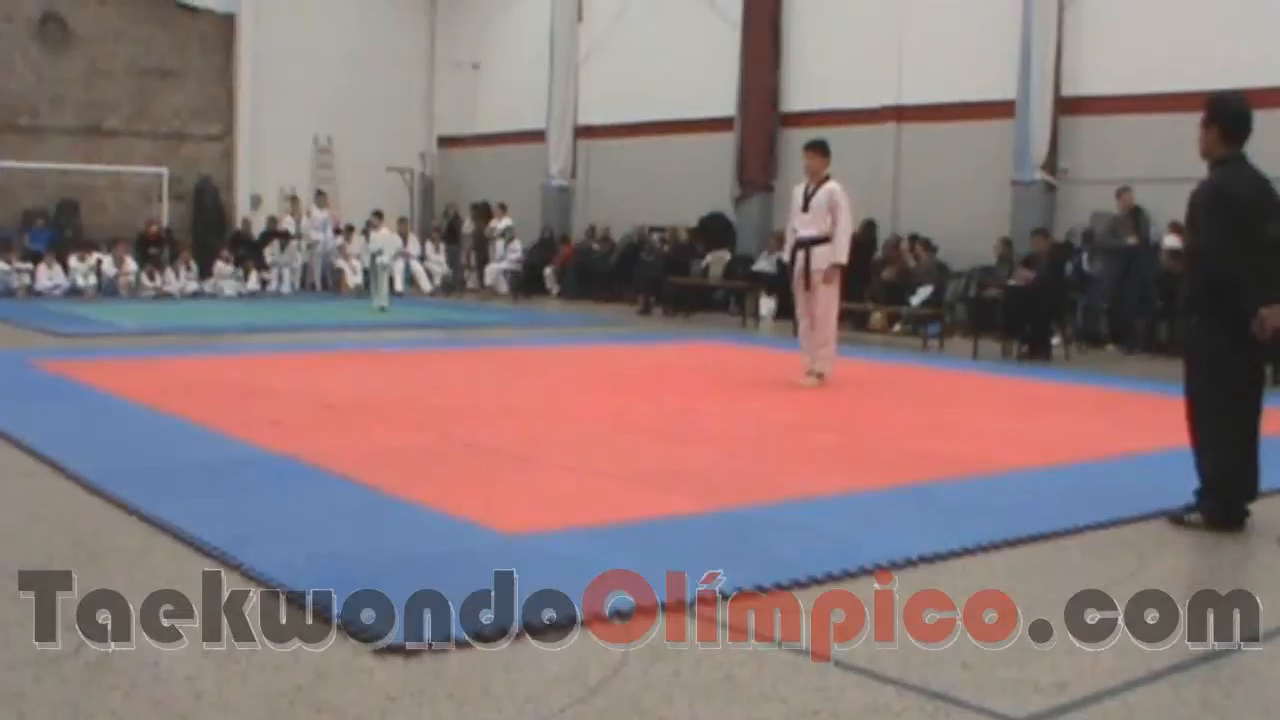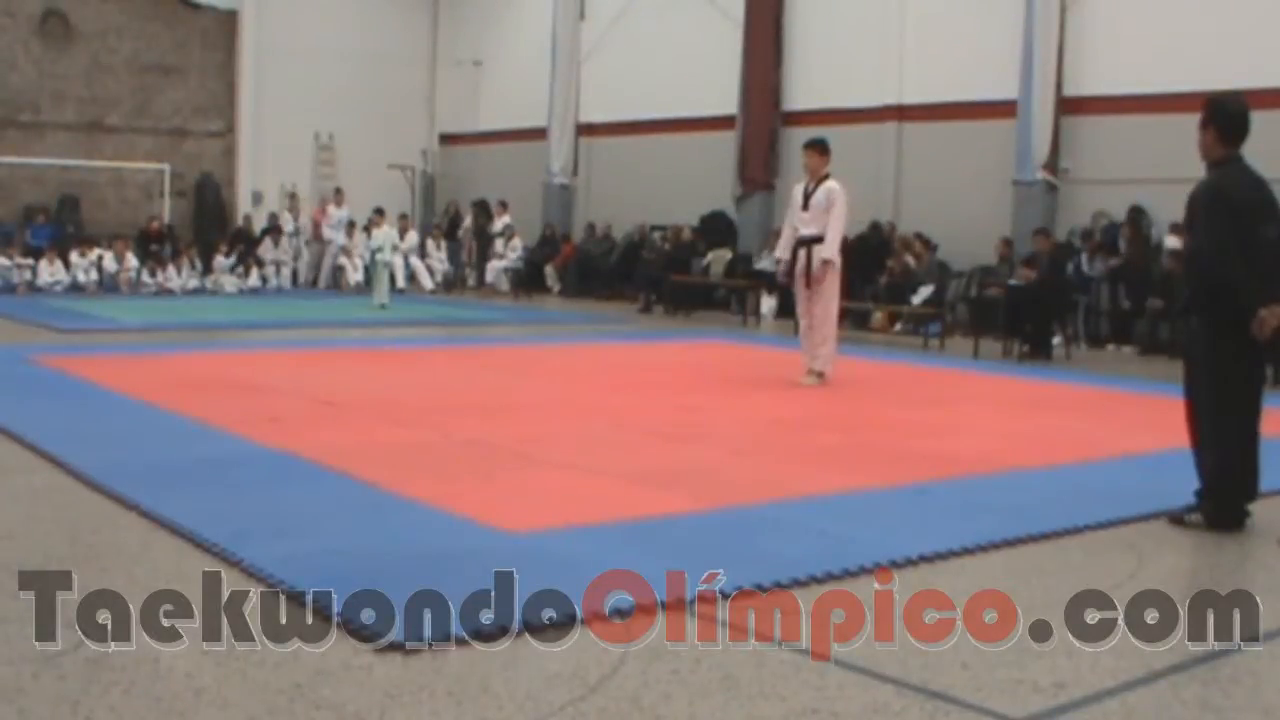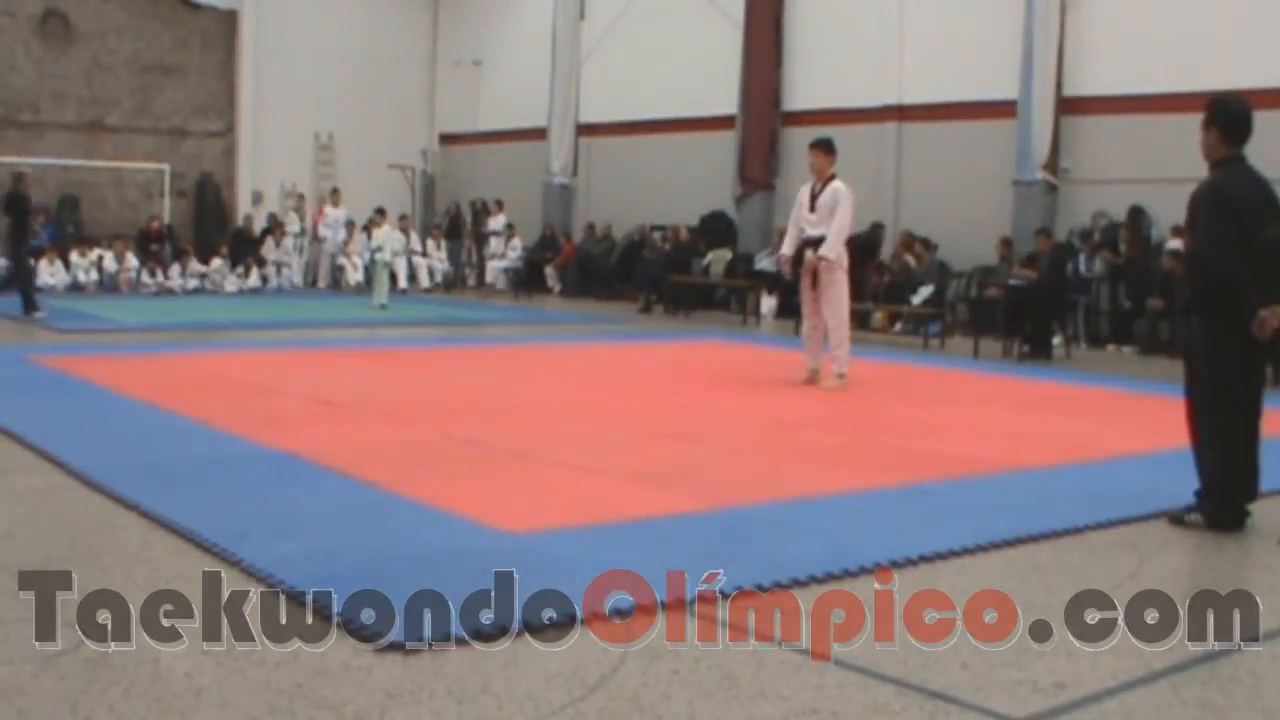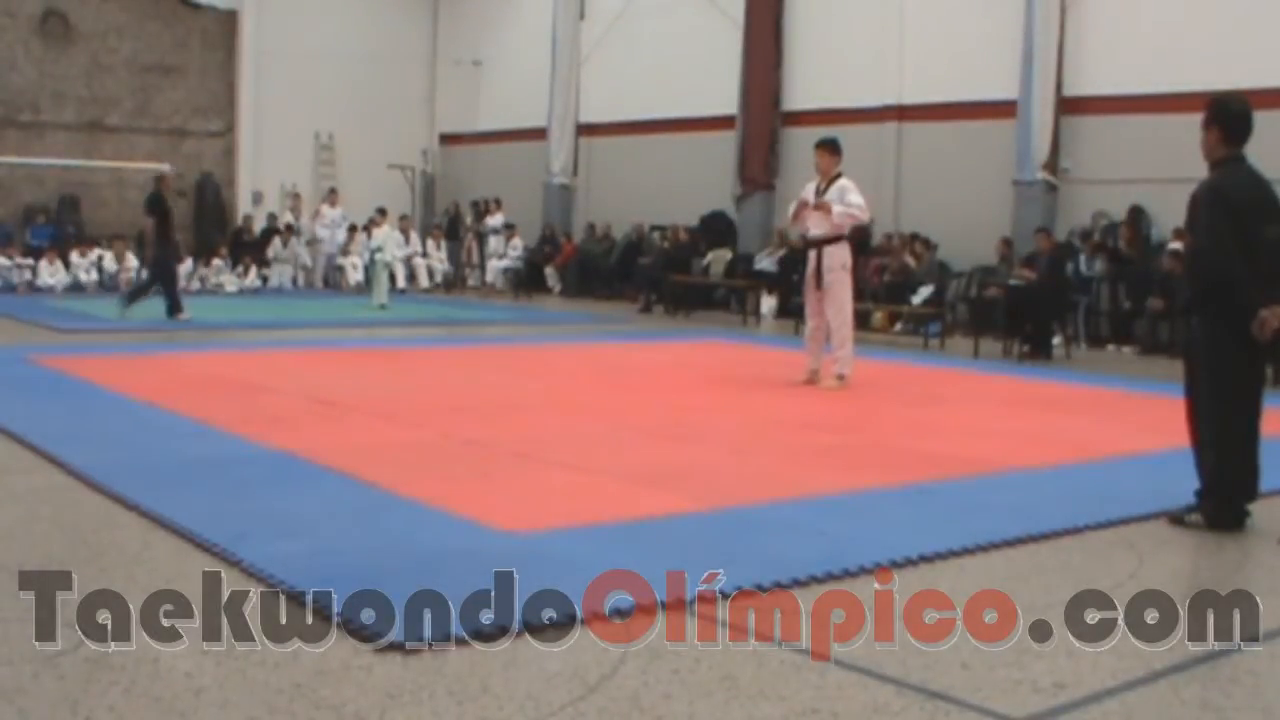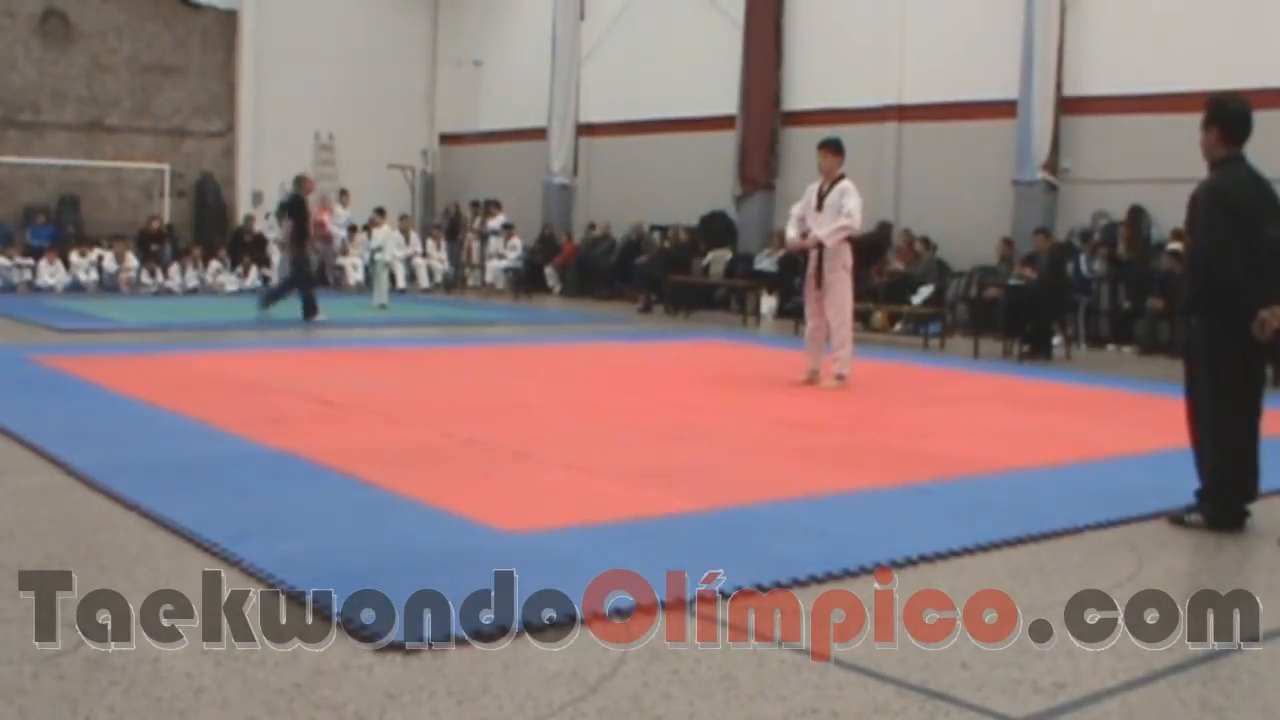
dt=1s
person 1, frame 1
left shoulder: (1212, 191)
left elbow: (1210, 261)
left hip: (1217, 316)
left knee: (1214, 409)
right knee: (1240, 406)
left ankle: (1220, 504)
right ankle: (1235, 498)
person 1, frame 2
left shoulder: (1211, 191)
left elbow: (1210, 262)
left hip: (1218, 316)
left knee: (1213, 410)
right knee: (1240, 407)
left ankle: (1220, 505)
right ankle: (1235, 499)
person 1, frame 3
left shoulder: (1213, 192)
left elbow: (1210, 262)
left hip: (1219, 317)
left knee: (1214, 410)
right knee: (1241, 407)
left ankle: (1220, 505)
right ankle: (1235, 499)
person 1, frame 4
left shoulder: (1213, 191)
left elbow: (1209, 262)
left hip: (1218, 317)
left knee: (1214, 410)
right knee: (1241, 407)
left ankle: (1220, 505)
right ankle: (1235, 499)
person 1, frame 5
left shoulder: (1212, 191)
left elbow: (1209, 262)
left hip: (1218, 317)
left knee: (1214, 410)
right knee: (1241, 407)
left ankle: (1220, 506)
right ankle: (1235, 500)
person 2, frame 1
left shoulder: (834, 191)
right shoulder: (799, 191)
left elbow: (843, 229)
left wrist: (836, 263)
right wrist: (789, 260)
left hip: (823, 257)
right hip: (801, 257)
left knee: (823, 314)
right knee: (804, 314)
left ankle: (821, 368)
right ankle: (811, 365)
person 2, frame 2
left shoulder: (833, 190)
right shoulder: (798, 190)
left elbow: (835, 228)
right elbow: (790, 226)
left wrist: (825, 262)
right wrist: (783, 259)
left hip: (821, 256)
right hip: (800, 255)
left knee: (823, 314)
right knee: (804, 314)
left ankle: (821, 368)
right ankle: (811, 365)
person 2, frame 3
left shoulder: (840, 191)
right shoulder: (805, 191)
left elbow: (840, 229)
right elbow: (795, 225)
left wrist: (821, 257)
right wrist: (788, 253)
left hip: (831, 257)
right hip: (807, 255)
left knee: (835, 315)
right knee: (810, 315)
left ankle: (840, 372)
right ankle: (813, 368)
person 2, frame 4
left shoulder: (845, 187)
right shoulder: (810, 188)
left elbow: (861, 214)
right elbow: (798, 222)
left wrist: (831, 209)
right wrist: (797, 211)
left hip: (835, 254)
right hip: (814, 255)
left knee: (838, 314)
right knee: (813, 315)
left ankle: (841, 372)
right ankle: (813, 368)
person 2, frame 5
left shoulder: (847, 189)
right shoulder: (812, 189)
left elbow: (851, 222)
right elbow: (796, 216)
left wrist: (818, 238)
right wrist: (794, 237)
left hip: (836, 255)
right hip: (814, 257)
left knee: (839, 315)
right knee: (813, 315)
left ankle: (841, 372)
right ankle: (813, 368)
